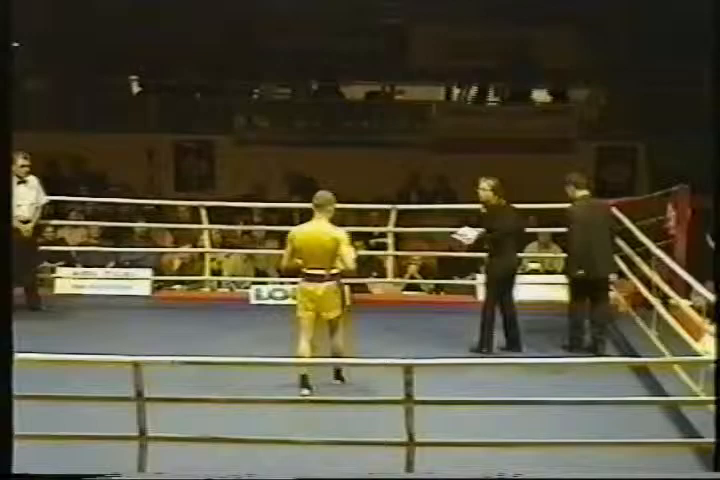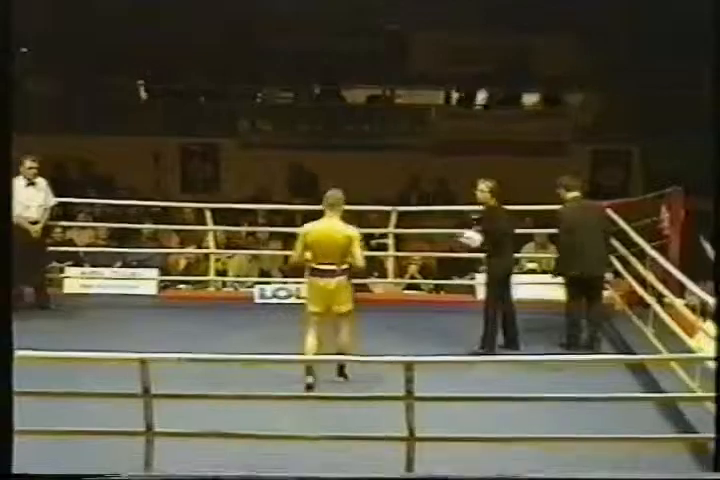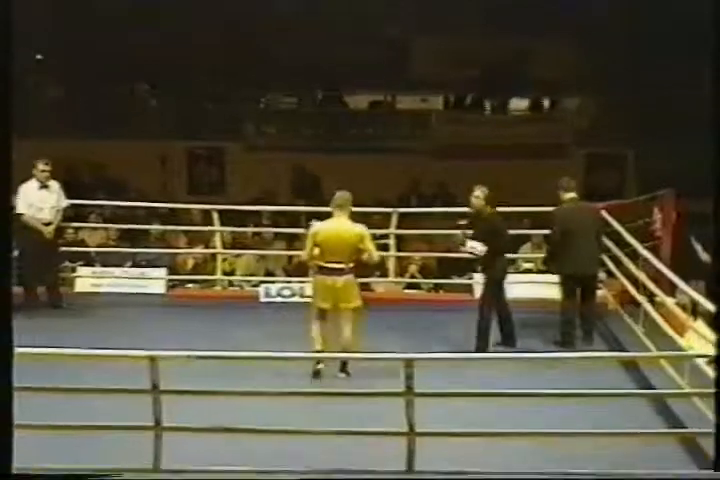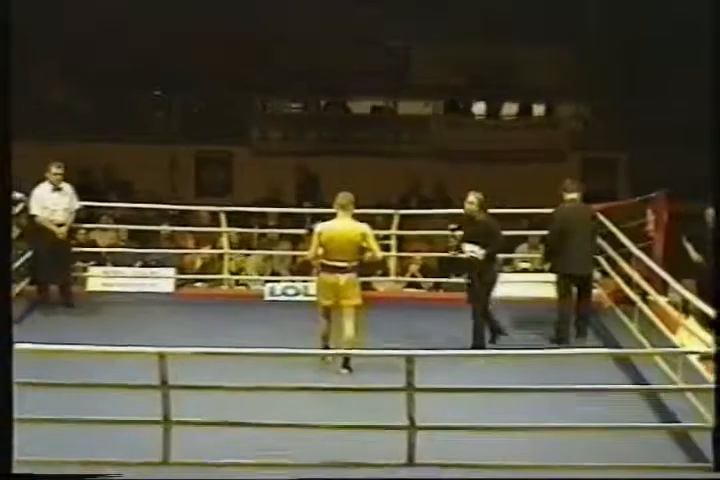
dt=0.2s
person 1, frame 1
left shoulder: (296, 232)
right shoulder: (338, 233)
left elbow: (285, 265)
right elbow: (350, 266)
right wrist: (351, 256)
left hip: (306, 285)
right hip: (330, 286)
left knee: (305, 336)
right knee: (336, 330)
left ankle: (304, 382)
right ankle: (337, 373)
person 1, frame 2
left shoulder: (307, 229)
right shoulder: (350, 231)
left elbow: (295, 258)
right elbow: (360, 263)
left hip: (316, 280)
right hip: (340, 281)
left knee: (312, 329)
right knee: (343, 327)
left ankle: (309, 372)
right ankle: (341, 370)
person 1, frame 3
left shoulder: (317, 228)
right shoulder: (360, 230)
left elbow: (306, 256)
right elbow: (374, 258)
left hip: (323, 277)
right hip: (346, 279)
left knee: (318, 318)
right knee: (346, 324)
left ankle: (319, 359)
right ankle: (343, 367)
person 1, frame 4
left shoulder: (321, 228)
right shoulder: (363, 229)
left elbow: (311, 256)
right elbow: (377, 255)
right wrist: (362, 256)
left hip: (327, 275)
right hip: (349, 276)
left knee: (325, 315)
right knee: (348, 321)
left ankle: (326, 351)
right ankle: (345, 363)
person 2, frame 1
left shoulder: (575, 210)
right shoulder: (604, 207)
left elbow: (575, 241)
right elbow: (611, 235)
left wrist: (574, 266)
right wrist: (606, 258)
left hip: (583, 266)
right hip: (603, 264)
left knee: (578, 304)
right knee: (600, 304)
left ankle: (576, 343)
right ankle: (599, 344)
person 2, frame 2
left shoulder: (565, 211)
right shoulder: (597, 208)
left elbow: (564, 242)
right elbow: (606, 235)
left wrist: (561, 266)
right wrist: (603, 257)
left hip: (576, 265)
right hip: (597, 263)
left knee: (575, 302)
right knee: (595, 302)
left ankle: (574, 341)
right ankle: (594, 340)
person 2, frame 3
left shoulder: (560, 212)
right shoulder: (593, 209)
left elbow: (555, 240)
right elbow: (599, 235)
left wrist: (550, 261)
left hip: (569, 264)
right hip: (590, 263)
left knee: (569, 301)
right knee: (589, 299)
left ankle: (568, 339)
right ankle: (588, 335)
person 2, frame 4
left shoulder: (560, 212)
right shoulder: (590, 211)
left elbow: (553, 238)
right elbow: (594, 235)
left wrist: (549, 256)
left hip: (565, 262)
right hip: (585, 262)
left knee: (564, 299)
right knee: (584, 297)
left ankle: (562, 336)
right ankle: (581, 331)
person 3, frame 1
left shoulder: (492, 210)
right shoulder: (508, 208)
left elbow: (498, 234)
right elbow: (519, 229)
left hip: (499, 261)
right hip: (511, 259)
left knee: (490, 302)
right knee: (507, 301)
person 3, frame 2
left shoulder: (492, 211)
right shoulder: (497, 210)
left elbow: (501, 235)
left wrist: (481, 240)
right wrist: (483, 233)
left hip: (498, 261)
right hip: (506, 259)
left knee: (492, 303)
right knee: (505, 300)
person 3, frame 3
left shoulder: (492, 218)
right shoulder: (476, 216)
left elbow: (504, 242)
left wrist: (486, 249)
right wrist: (471, 243)
left hip: (494, 264)
right hip: (489, 264)
left knee: (485, 304)
right knee: (499, 300)
left ankle: (481, 346)
right ankle: (509, 338)
person 3, frame 4
left shoulder: (488, 223)
right shoulder: (466, 221)
left elbow: (498, 245)
left wrist: (485, 253)
right wrist: (461, 245)
left hip: (486, 269)
right hip: (473, 268)
left knee: (478, 306)
right knee: (480, 303)
left ankle: (478, 345)
right ankle: (496, 329)
person 4, frame 1
left shoulder: (34, 181)
right shoulder: (10, 183)
left elbow: (39, 205)
left wrist: (32, 224)
right wrist: (19, 226)
left hip: (29, 226)
right hip: (13, 227)
left knee: (30, 264)
right knee: (13, 265)
left ankle: (33, 300)
person 4, frame 2
left shoulder: (43, 183)
right shoulder: (15, 185)
left elbow: (48, 206)
right elbow: (13, 215)
left wrist: (41, 225)
right wrist: (29, 227)
left hip: (37, 227)
right hip: (19, 228)
left knee: (39, 264)
right knee: (18, 266)
left ankle: (42, 299)
right ankle: (17, 299)
person 4, frame 3
left shoulder: (55, 186)
right shoulder: (25, 188)
left elbow: (60, 208)
right elbow: (23, 215)
left wrist: (53, 226)
right wrist: (42, 228)
left hip: (50, 228)
right hip: (31, 229)
left knee: (51, 264)
right knee: (30, 265)
left ankle: (54, 298)
right ankle: (30, 298)
person 4, frame 4
left shoulder: (68, 188)
right shoulder: (39, 191)
left elbow: (73, 210)
right elbow: (37, 217)
left wrist: (66, 227)
right wrist: (54, 229)
left hip: (63, 229)
right hip: (44, 230)
left knee: (64, 263)
right knee: (44, 265)
left ankle: (67, 296)
right ankle: (43, 296)
